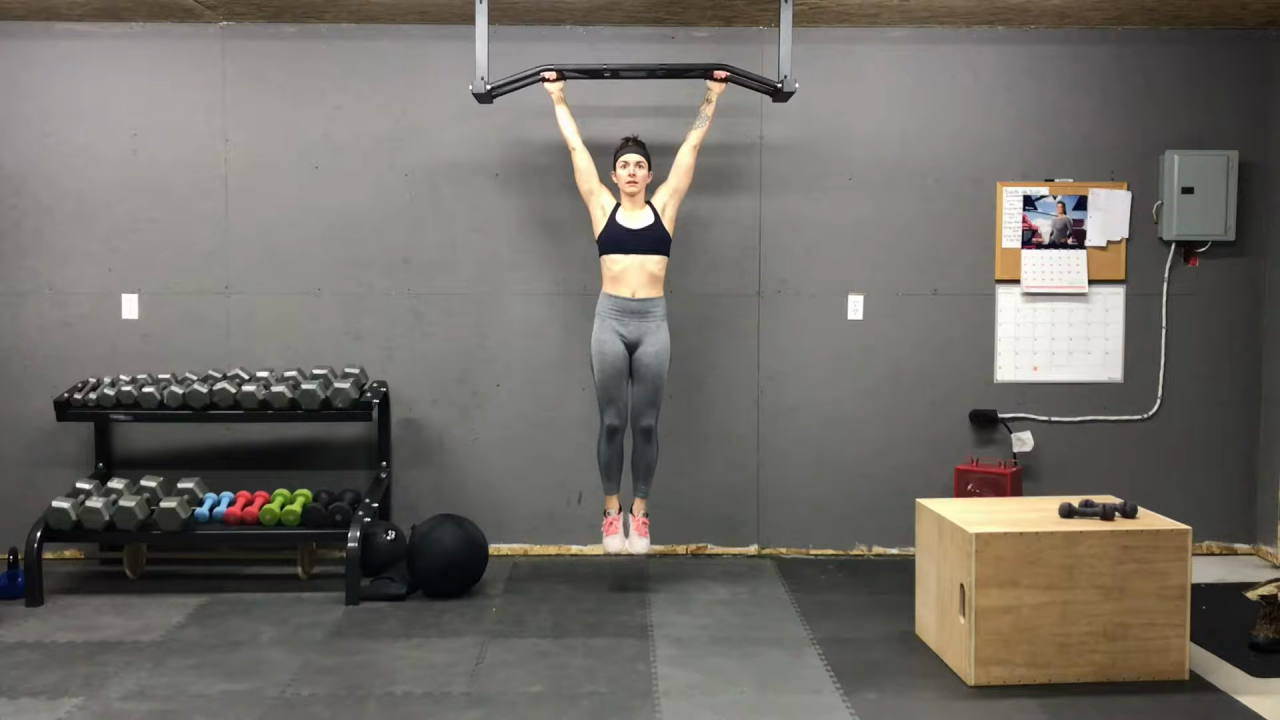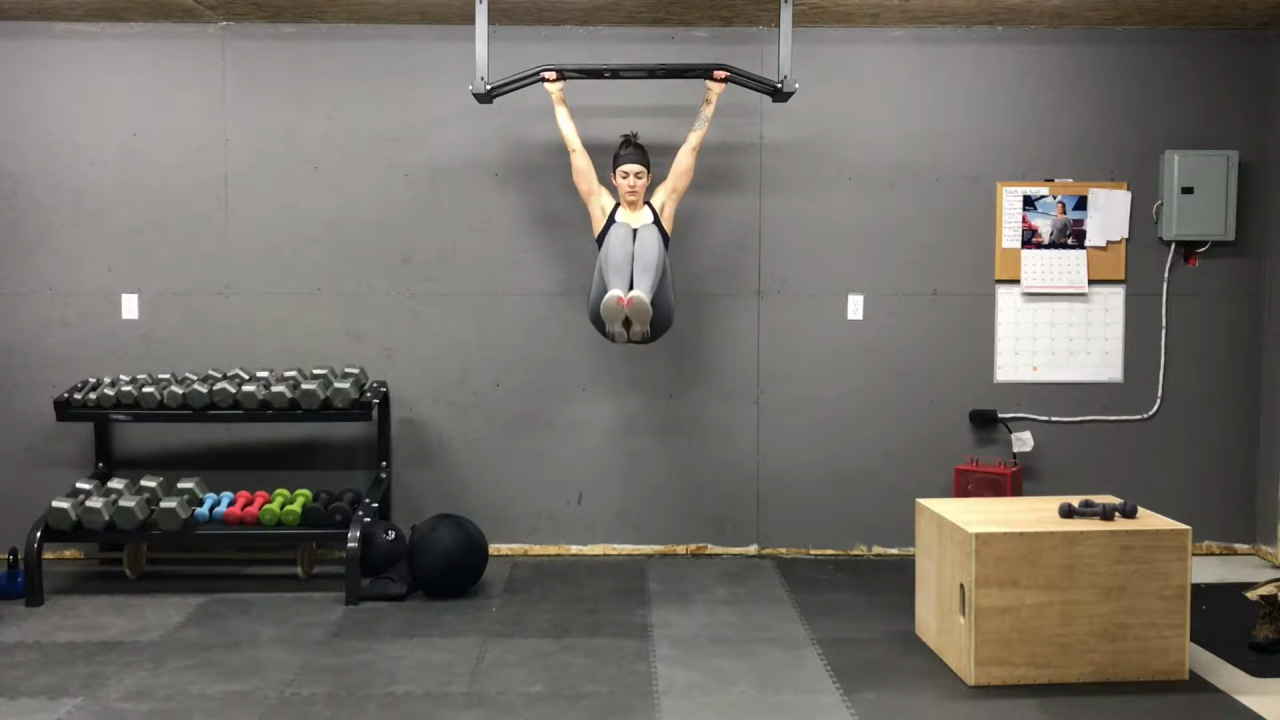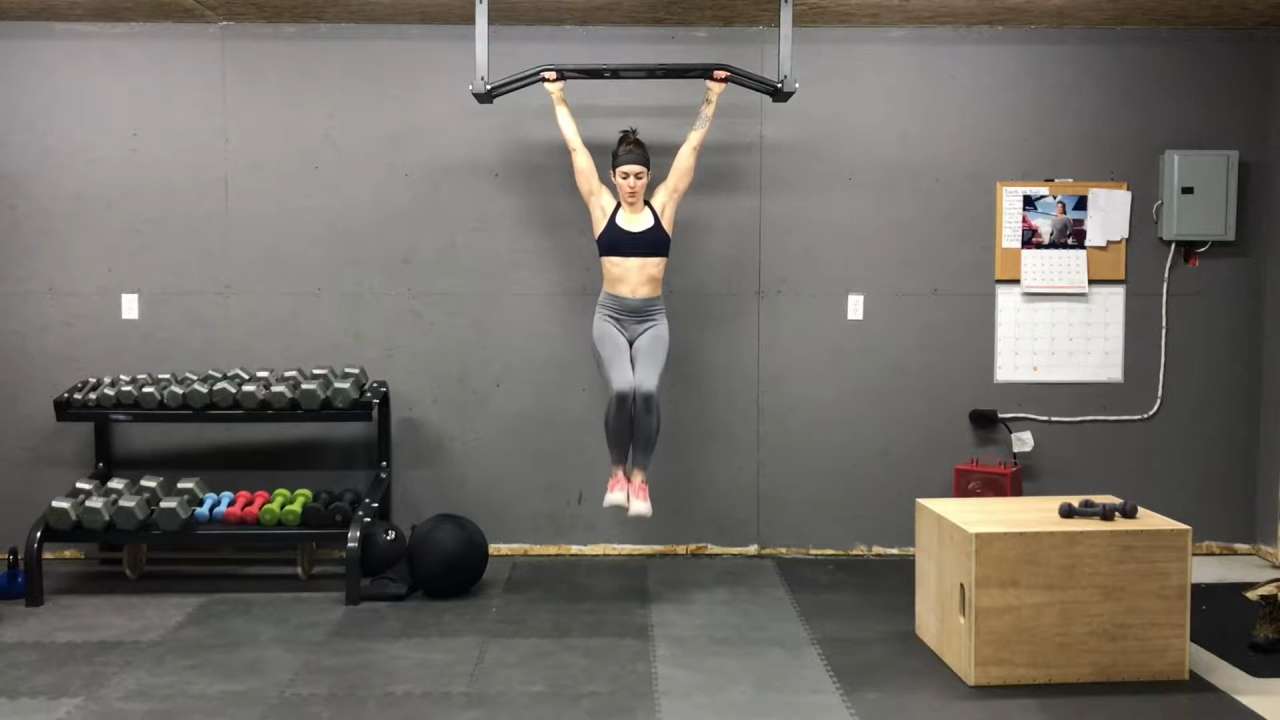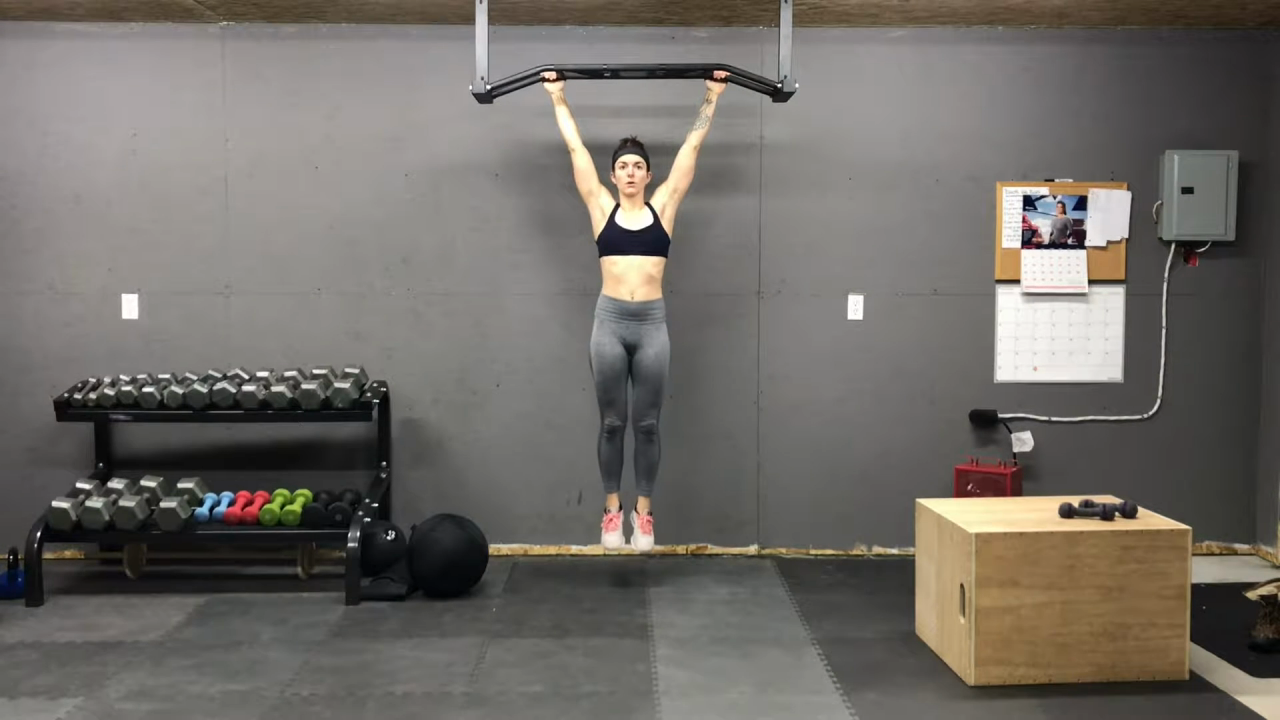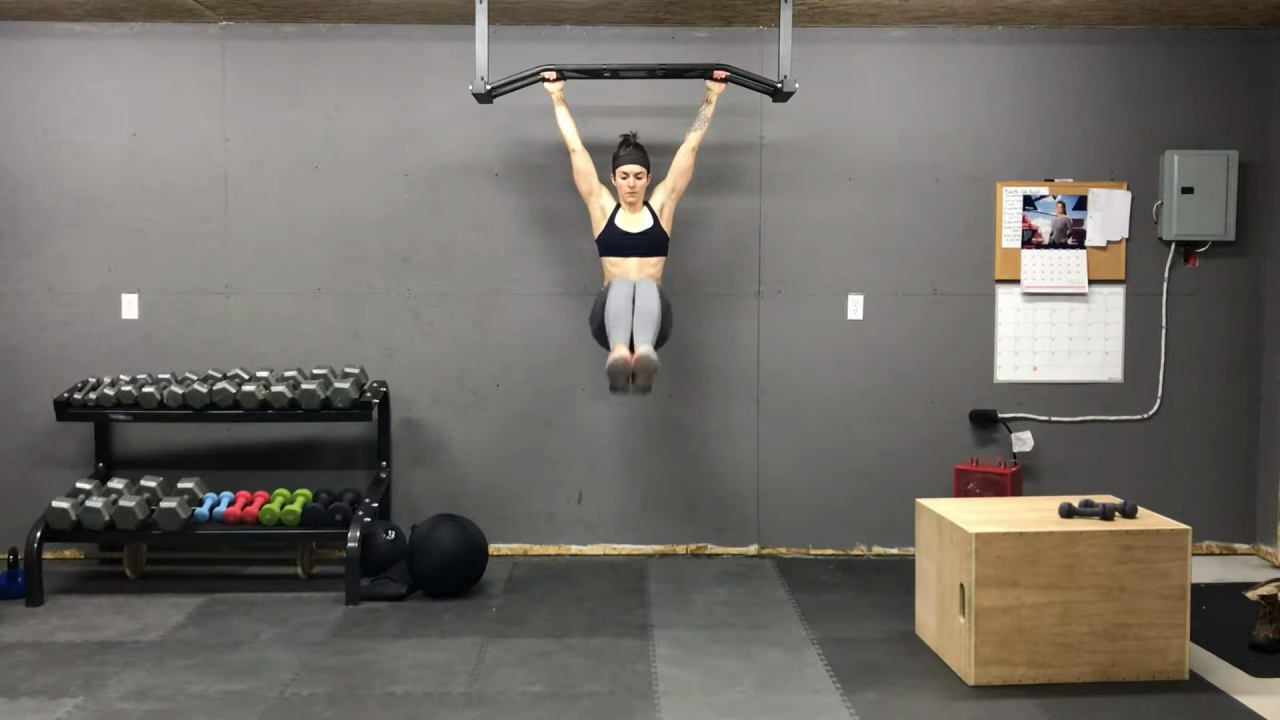
dt=1s
person 1, frame 1
left shoulder: (663, 205)
right shoulder: (602, 206)
left elbow: (692, 145)
right elbow: (576, 147)
left wrist: (713, 95)
right wrist: (557, 96)
left hip: (652, 322)
right hip: (610, 320)
left knee: (645, 423)
right knee: (612, 422)
left ankle: (640, 511)
right ankle: (612, 511)
person 1, frame 2
left shoulder: (662, 206)
right shoulder: (602, 207)
left elbow: (691, 146)
right elbow: (575, 148)
left wrist: (711, 95)
right wrist: (557, 97)
left hip: (655, 317)
right hip: (606, 317)
left knee: (649, 232)
right knee: (620, 232)
left ankle: (641, 305)
right ankle: (616, 307)
person 1, frame 3
left shoulder: (662, 206)
right shoulder: (602, 206)
left elbow: (691, 147)
right elbow: (576, 148)
left wrist: (712, 96)
right wrist: (557, 97)
left hip: (652, 320)
right hip: (610, 318)
left knee: (646, 391)
right knee: (622, 389)
left ankle: (640, 479)
right ankle: (617, 474)
person 1, frame 4
left shoulder: (662, 207)
right shoulder: (602, 208)
left elbow: (692, 146)
right elbow: (575, 147)
left wrist: (712, 96)
right wrist: (557, 97)
left hip: (652, 324)
right hip: (609, 323)
left knee: (646, 424)
right knee: (612, 423)
left ankle: (643, 510)
right ankle: (612, 508)
person 1, frame 5
left shoulder: (661, 205)
right shoulder: (602, 206)
left elbow: (690, 146)
right elbow: (575, 148)
left wrist: (711, 96)
right wrist: (557, 97)
left hip: (650, 298)
right hip: (612, 302)
left knee: (647, 286)
right knee: (621, 283)
left ankle: (643, 356)
right ankle: (619, 356)
